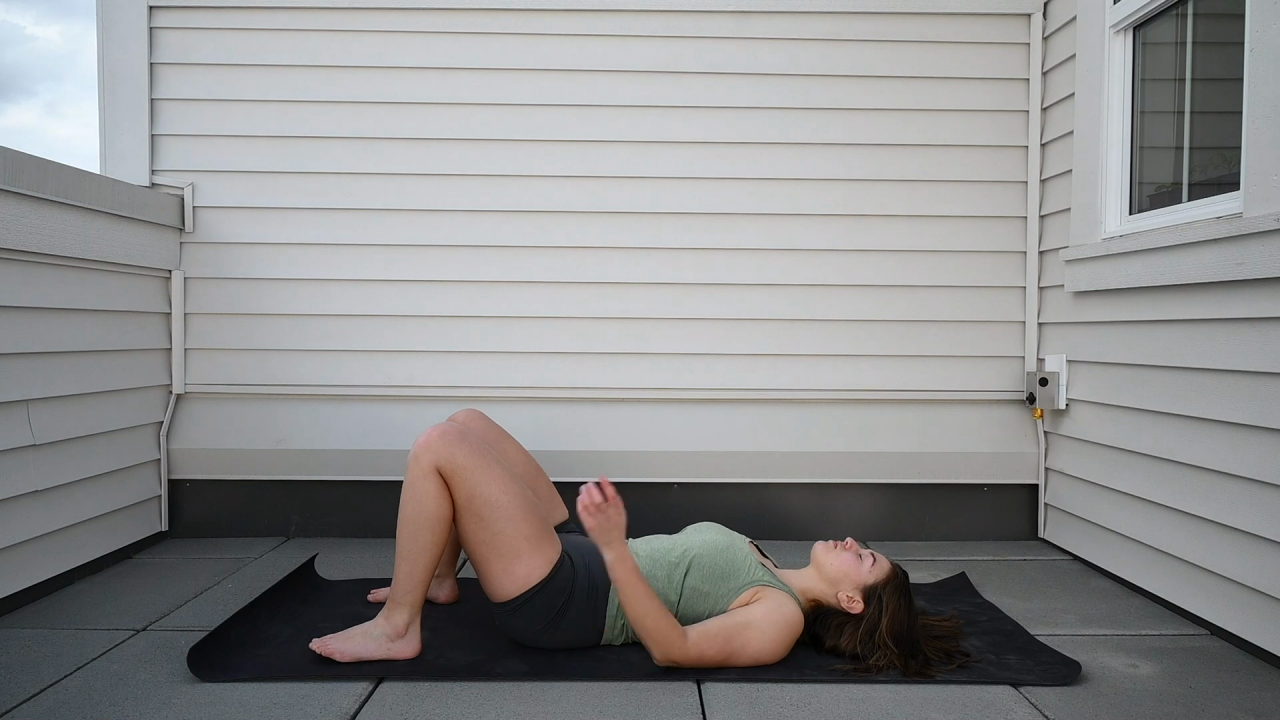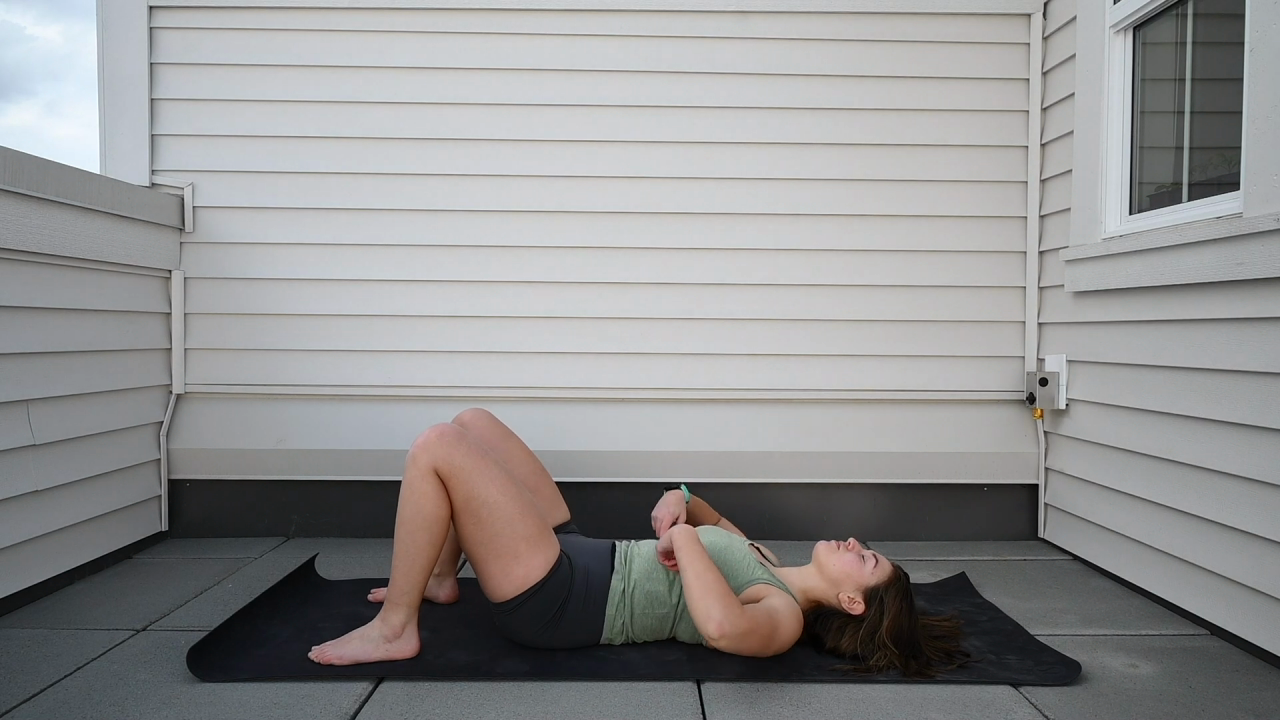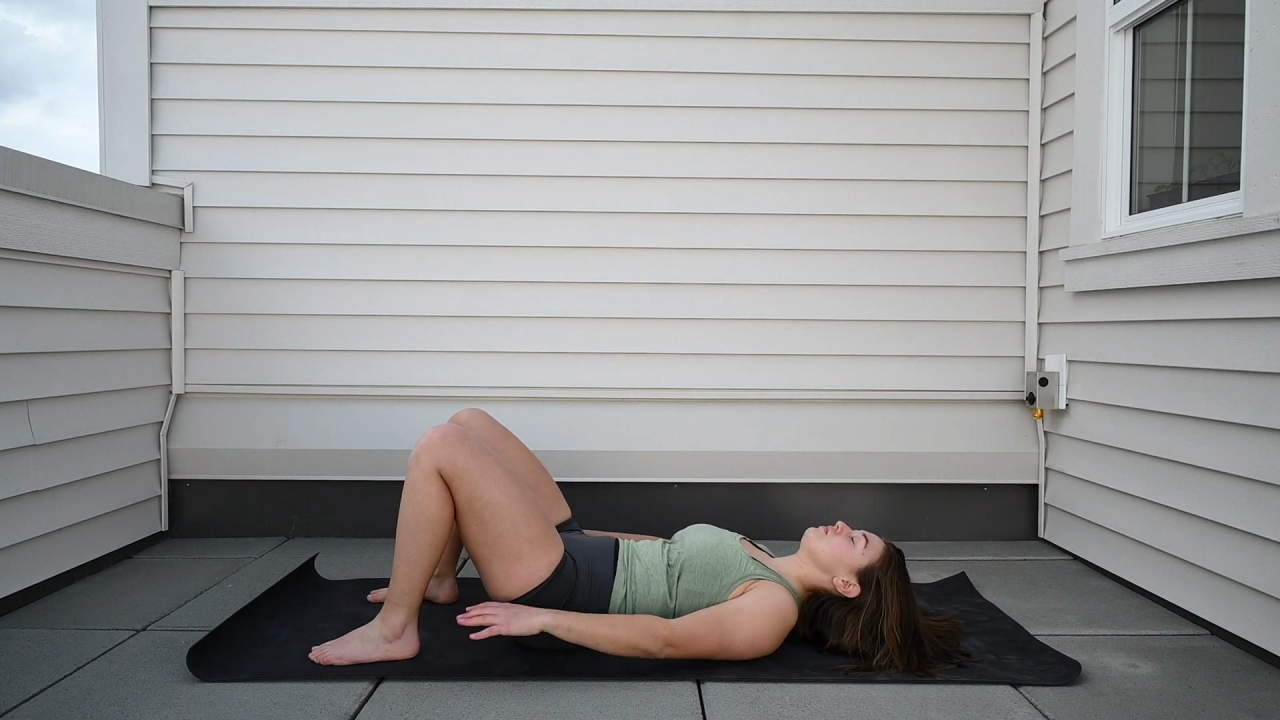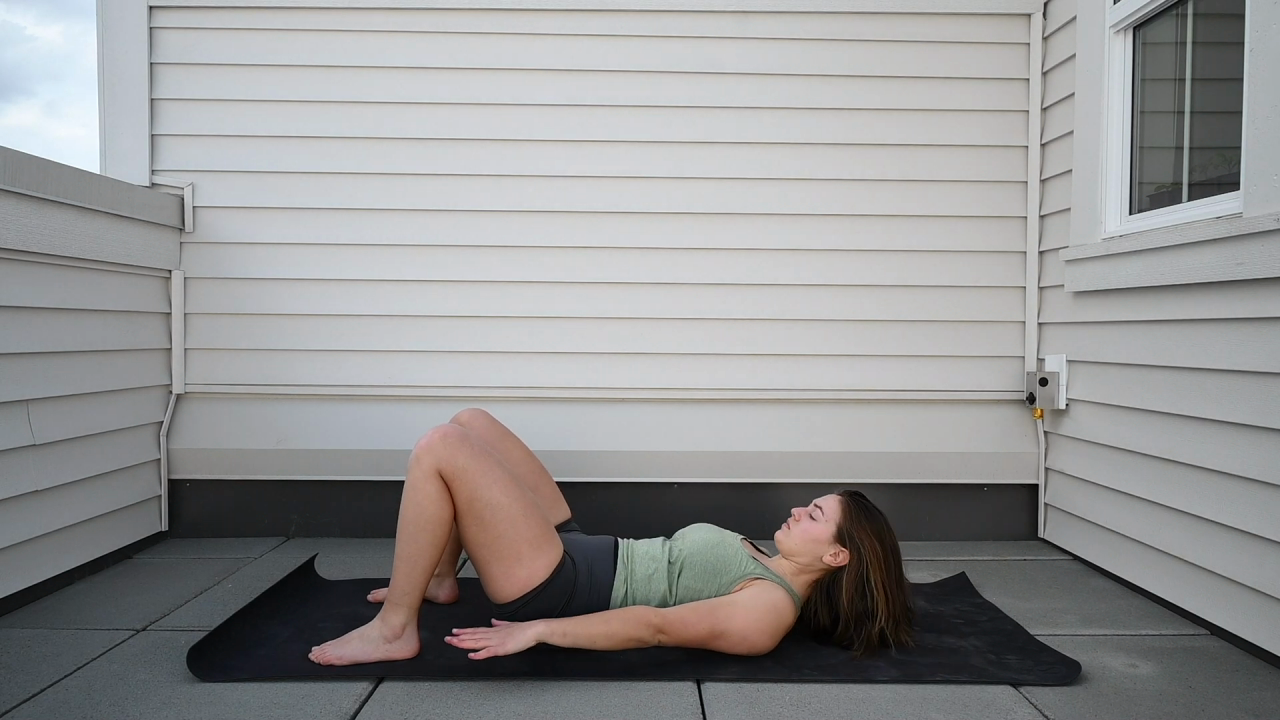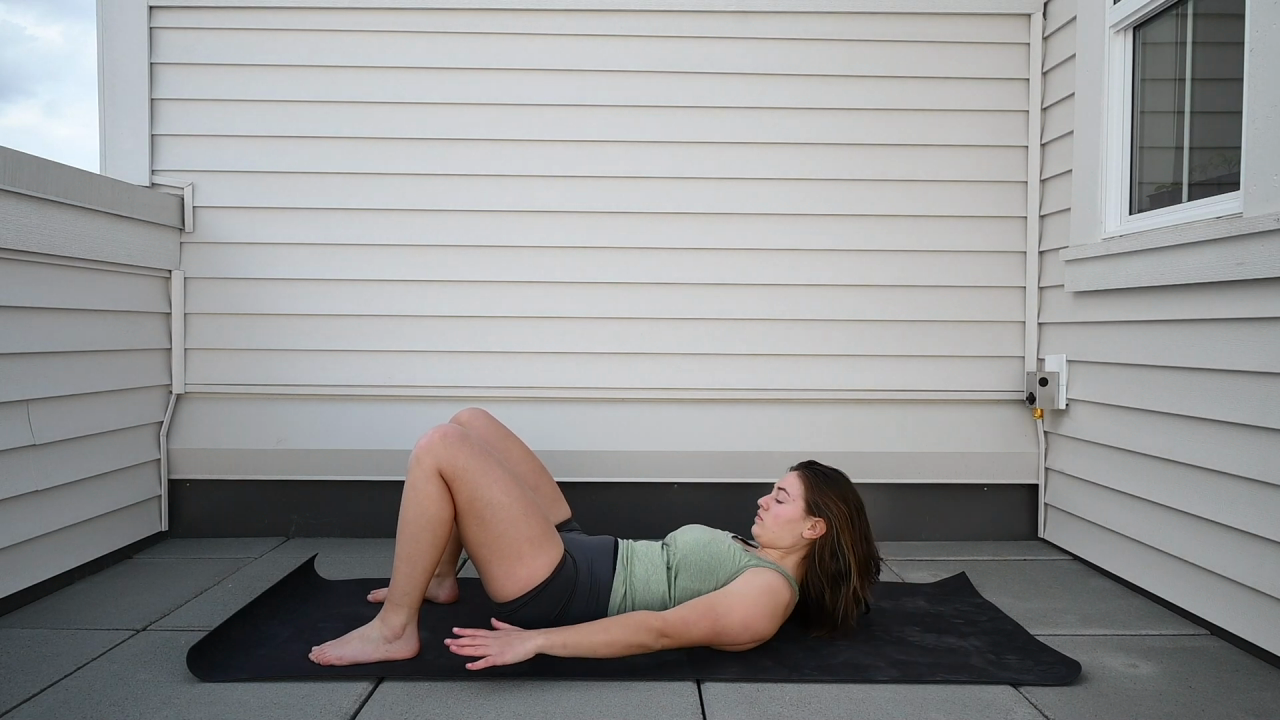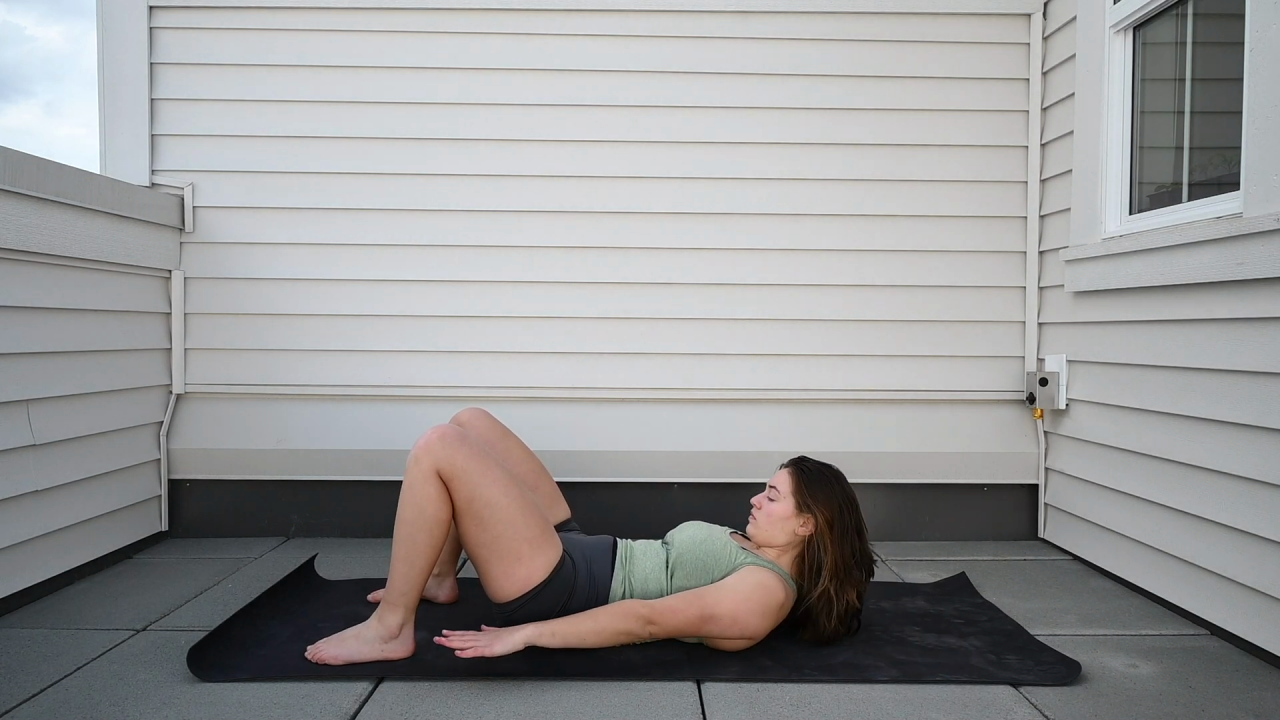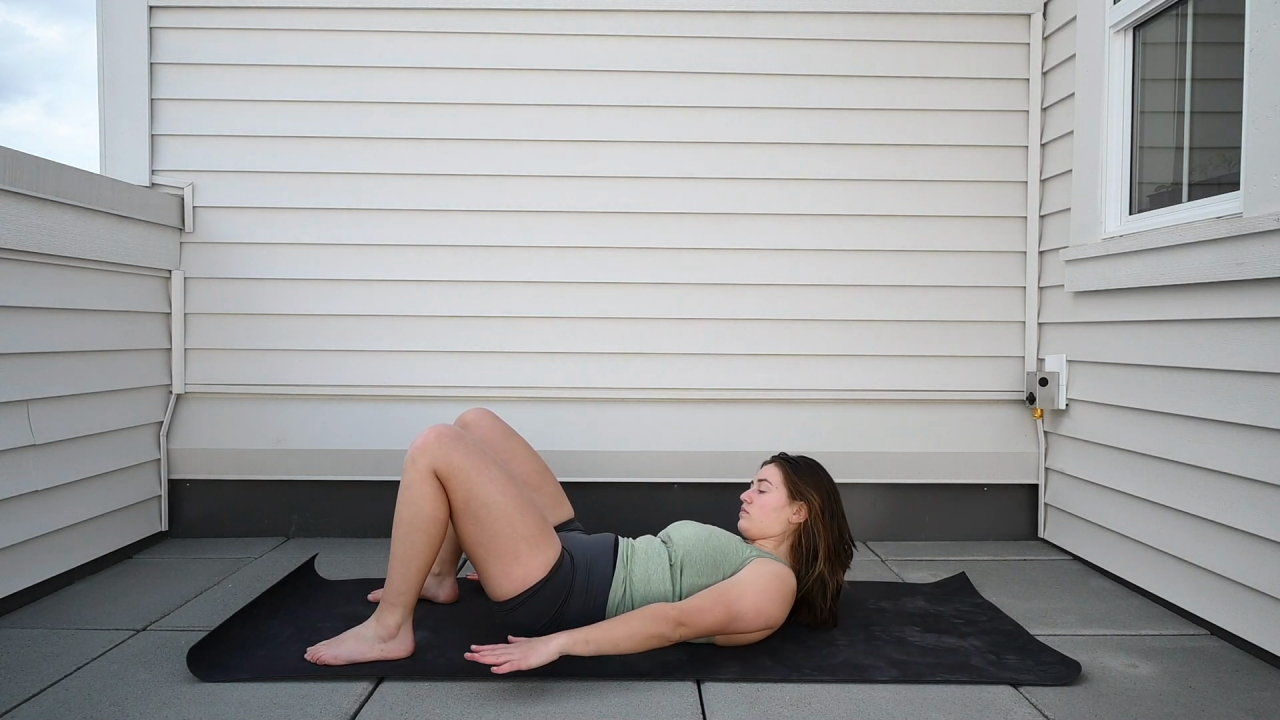
dt=0.7s
person 1, frame 1
left shoulder: (781, 620)
right shoulder: (768, 576)
left elbow: (670, 646)
left wrist: (613, 549)
right wrist: (604, 538)
left hip: (555, 600)
right hip: (573, 561)
left knee: (438, 447)
right knee: (465, 422)
left ankle: (397, 628)
right ankle: (438, 579)
person 1, frame 2
left shoulder: (783, 617)
right shoulder: (769, 570)
left elbow: (723, 626)
right elbow: (713, 528)
left wrist: (685, 538)
right wrist: (683, 501)
left hip: (552, 601)
right hip: (577, 555)
left knee: (435, 448)
right knee: (472, 421)
left ankle: (394, 628)
right ankle: (439, 577)
person 1, frame 3
left shoulder: (773, 611)
right shoulder: (762, 562)
left elbow: (666, 639)
left wrist: (541, 618)
right wrist: (583, 532)
left hip: (563, 590)
right hip: (587, 553)
left knee: (438, 448)
right knee: (467, 421)
left ankle: (393, 631)
right ankle: (436, 578)
person 1, frame 4
left shoulder: (771, 609)
right shoulder: (762, 567)
left elbow: (658, 626)
left wrist: (535, 630)
left hip: (560, 592)
right hip: (580, 549)
left knee: (438, 450)
right knee: (470, 421)
left ankle: (393, 630)
right ankle: (438, 577)
person 1, frame 5
left shoulder: (769, 595)
right shoulder: (756, 556)
left elbow: (660, 630)
left wrist: (534, 640)
left hip: (559, 594)
right hip: (577, 554)
left knee: (438, 450)
right knee: (469, 423)
left ankle: (394, 630)
right ankle: (437, 578)
person 1, frame 6
left shoulder: (766, 592)
right shoulder: (753, 550)
left elbow: (647, 618)
left wrist: (524, 633)
left hip: (558, 593)
right hip: (576, 552)
left knee: (437, 449)
right knee: (469, 422)
left ankle: (390, 629)
right ankle: (437, 578)
person 1, frame 7
left shoulder: (774, 582)
right shoulder: (743, 553)
left elbow: (676, 622)
left wrist: (555, 643)
right wrist: (506, 562)
left hip: (559, 594)
right hip: (576, 554)
left knee: (434, 450)
right knee: (474, 423)
left ankle: (389, 630)
right ankle: (439, 577)
